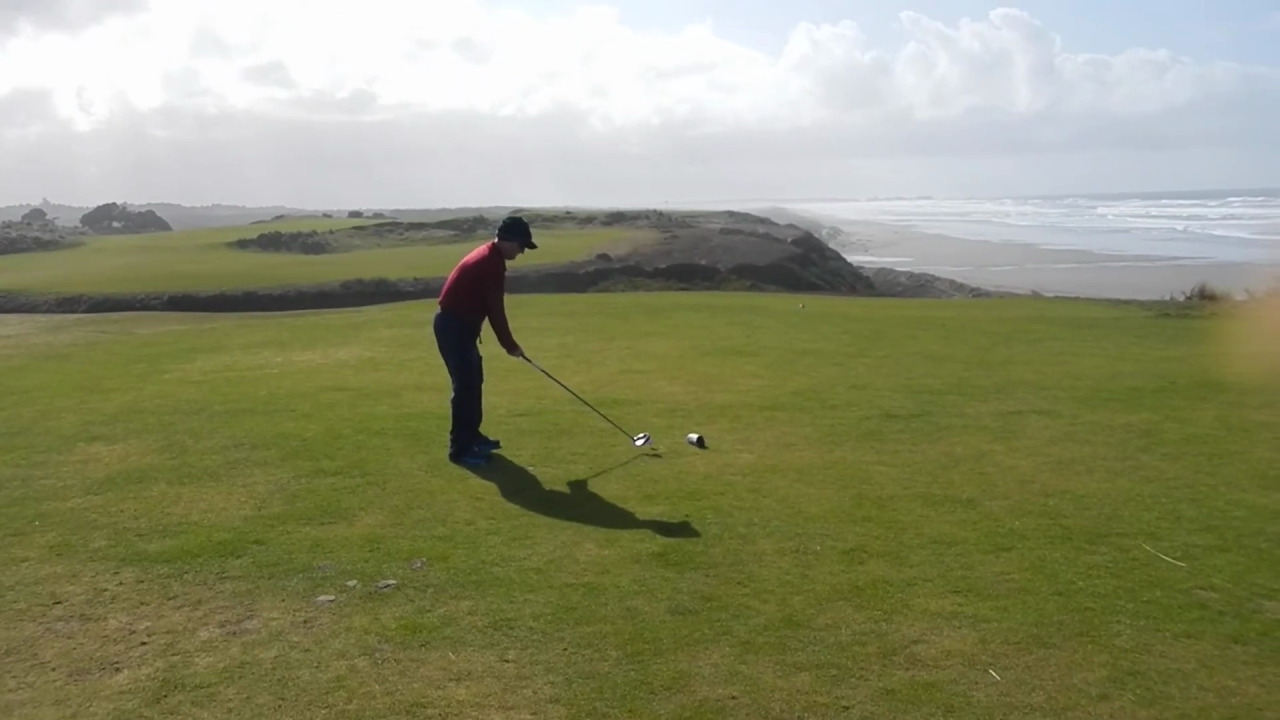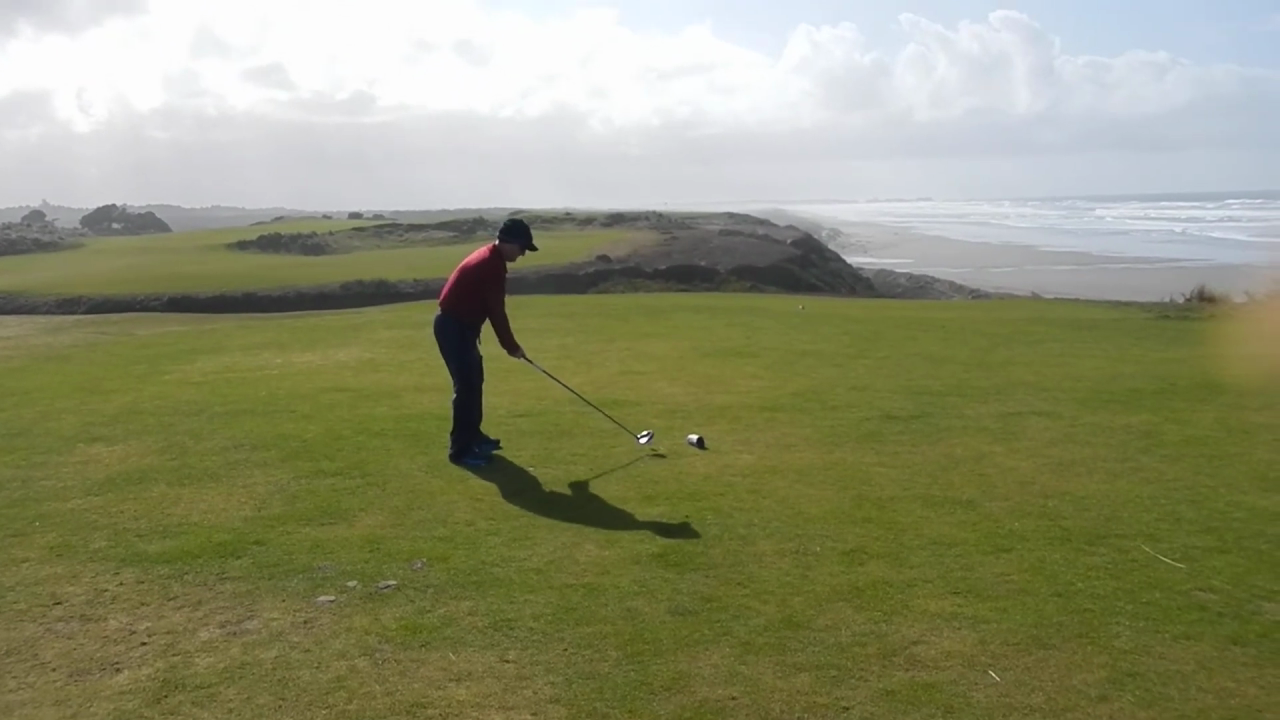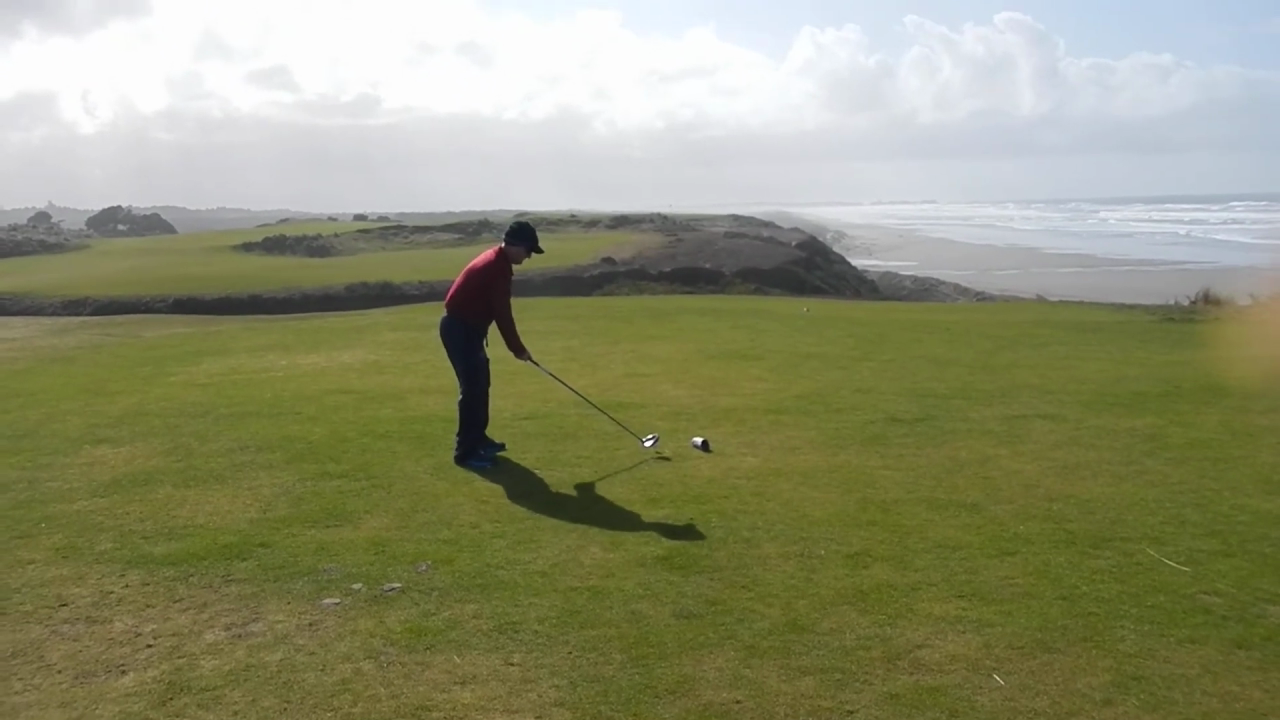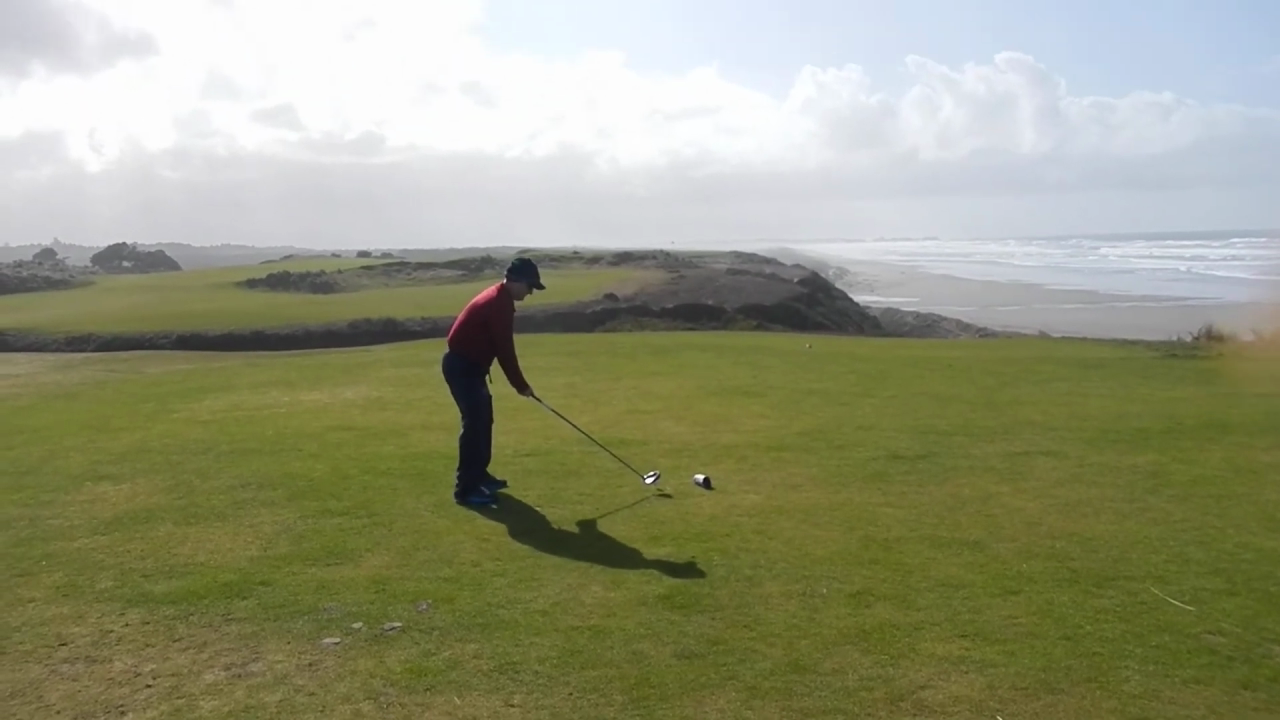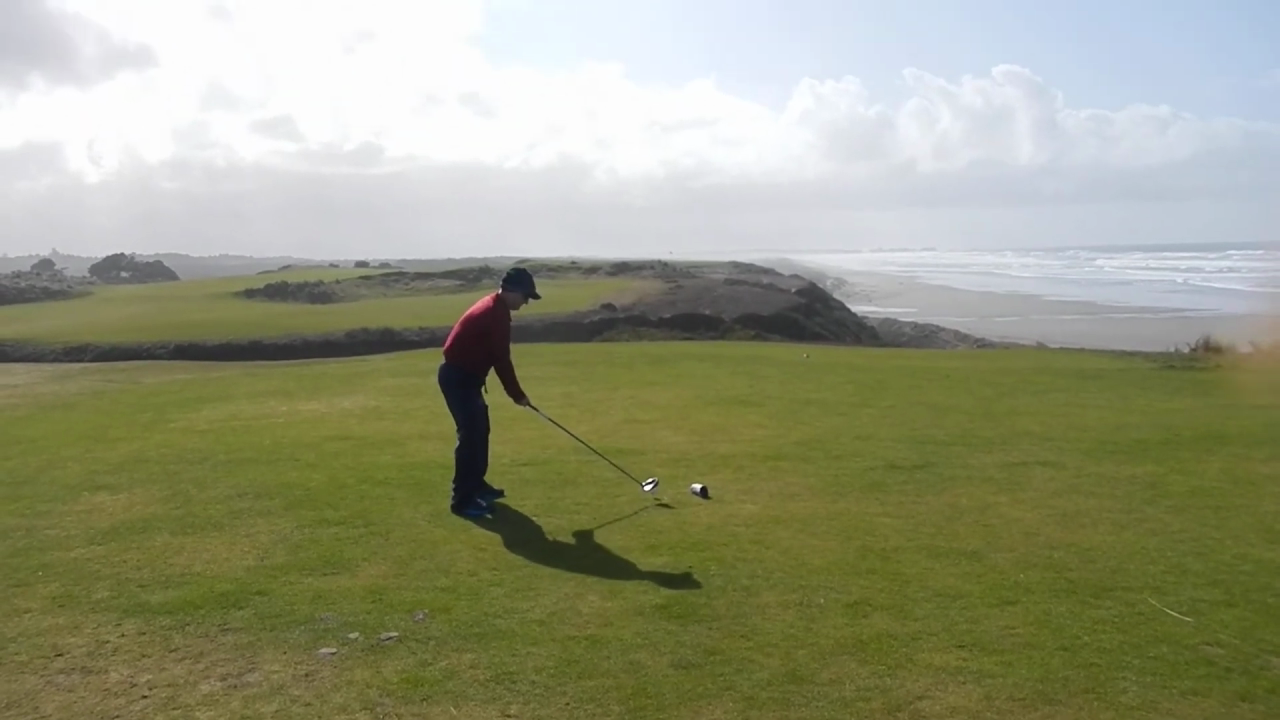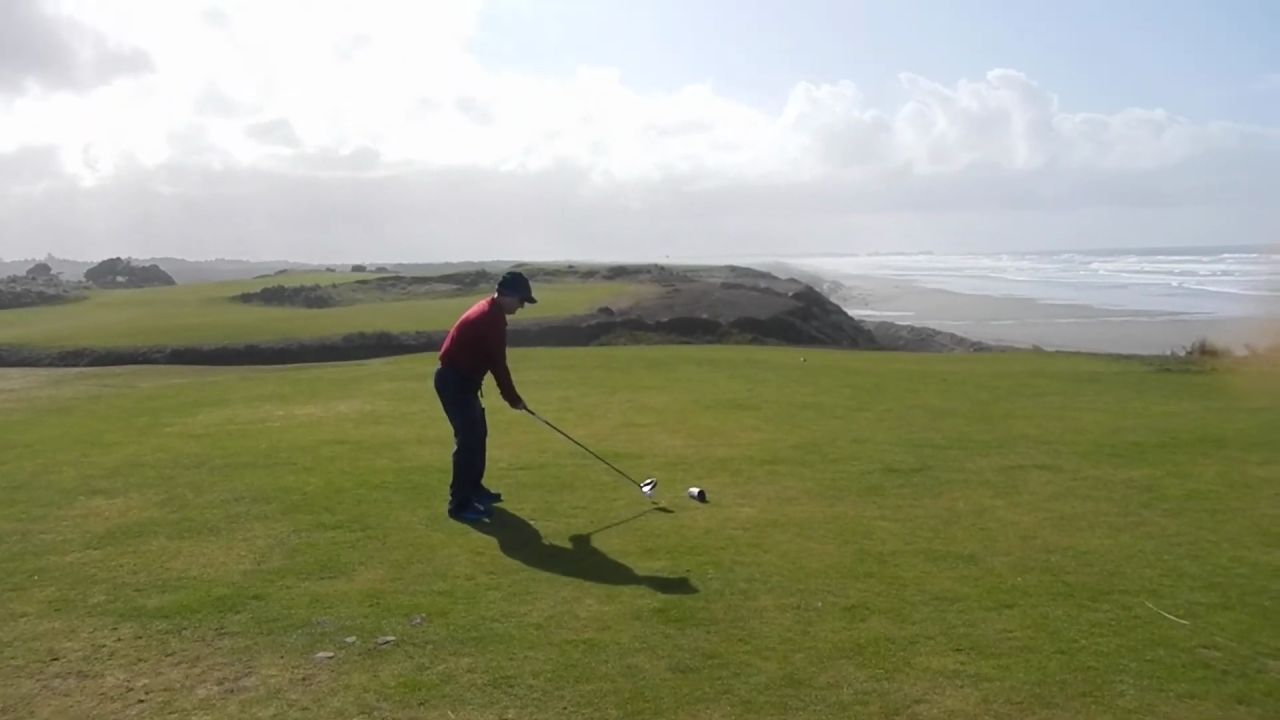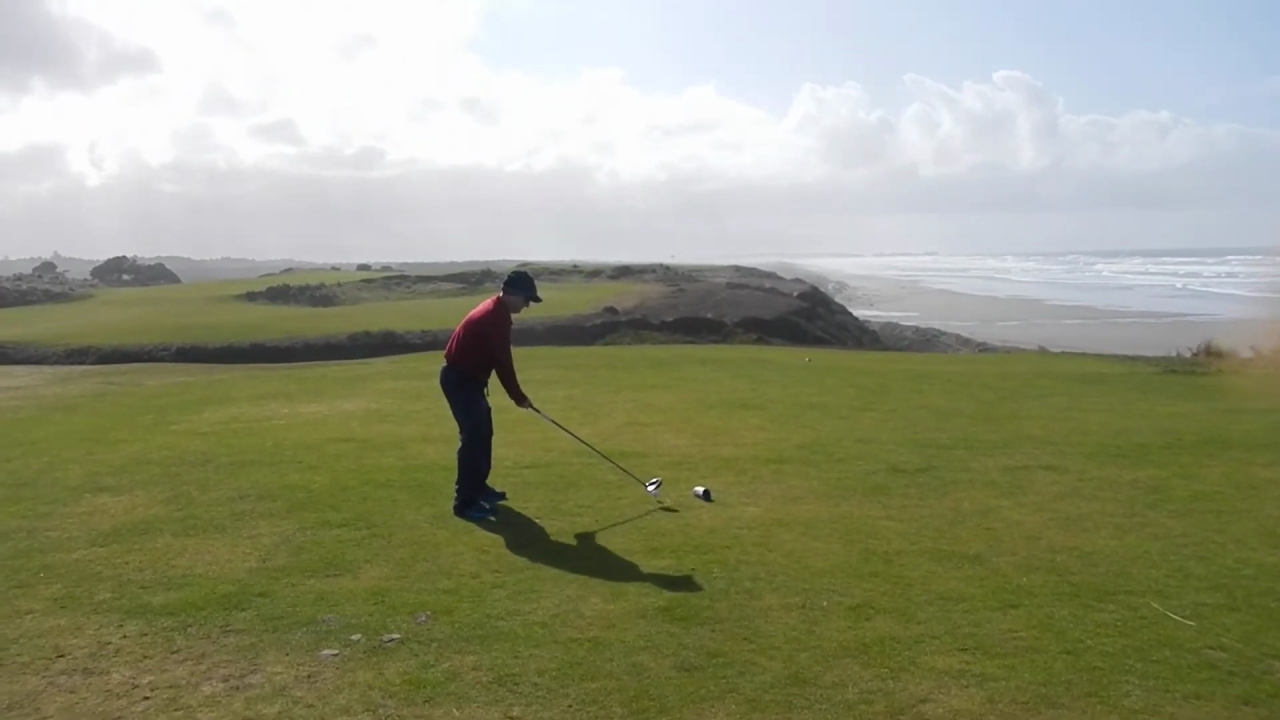
dt=0.2s
person 1, frame 1
left shoulder: (487, 255)
right shoulder: (491, 264)
left elbow: (490, 307)
right elbow: (496, 310)
left wrist: (507, 343)
right wrist: (510, 345)
left hip: (458, 322)
right hip: (453, 325)
left knee: (473, 381)
right knee: (465, 384)
left ankle: (472, 435)
right ankle: (460, 447)
person 1, frame 2
left shoulder: (488, 257)
right shoulder: (492, 265)
left elbow: (491, 309)
right elbow: (497, 312)
left wrist: (509, 344)
right wrist: (511, 346)
left hip: (458, 324)
right hip: (454, 326)
left knee: (473, 381)
right knee: (466, 385)
left ankle: (473, 435)
right ankle: (460, 448)
person 1, frame 3
left shoulder: (495, 260)
right shoulder: (497, 267)
left elbow: (498, 311)
right elbow: (503, 314)
left wrist: (515, 347)
right wrist: (518, 349)
left hip: (465, 326)
right hip: (459, 329)
left knee: (480, 384)
right knee: (472, 387)
left ankle: (477, 438)
right ankle: (465, 450)
person 1, frame 4
left shoulder: (497, 297)
right shoulder: (500, 304)
left elbow: (499, 346)
right elbow: (505, 350)
left wrist: (517, 382)
right wrist: (521, 384)
left hip: (467, 362)
right hip: (462, 365)
left knee: (483, 420)
right knee: (474, 422)
left ankle: (479, 474)
right ankle: (465, 487)
person 1, frame 5
left shoulder: (492, 307)
right shoulder: (496, 314)
left elbow: (496, 357)
right elbow: (502, 360)
left wrist: (514, 392)
right wrist: (517, 394)
left hip: (462, 373)
right hip: (458, 376)
left knee: (480, 430)
right knee: (470, 434)
left ankle: (476, 484)
right ankle: (462, 498)
person 1, frame 6
left shoulder: (488, 311)
right shoulder: (492, 318)
left elbow: (492, 360)
right elbow: (498, 364)
left wrist: (510, 396)
right wrist: (513, 398)
left hip: (459, 378)
right hip: (455, 380)
left knee: (477, 434)
right knee: (468, 438)
left ankle: (473, 488)
right ankle: (459, 503)
person 1, frame 7
left shoulder: (494, 310)
right shoulder: (496, 317)
left elbow: (498, 359)
right elbow: (503, 363)
left wrist: (515, 395)
right wrist: (519, 396)
left hip: (465, 376)
right hip: (460, 379)
left knee: (483, 432)
right knee: (473, 436)
left ankle: (478, 487)
right ankle: (465, 501)
